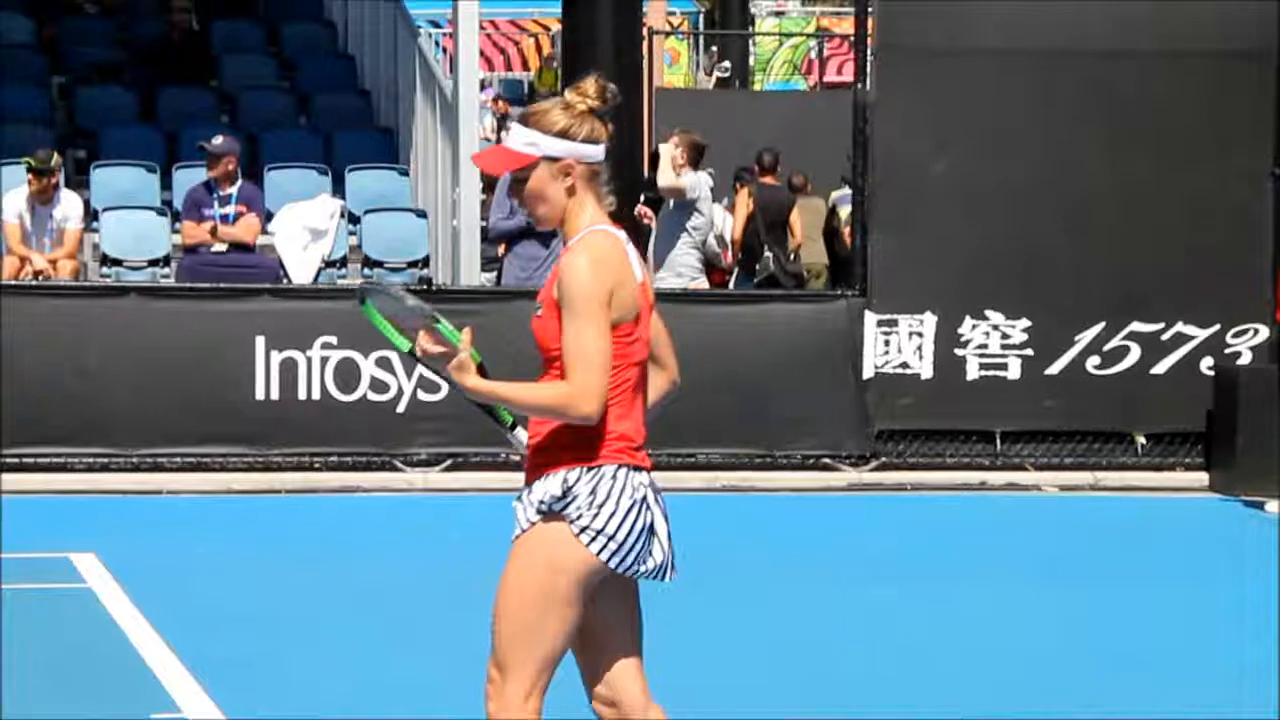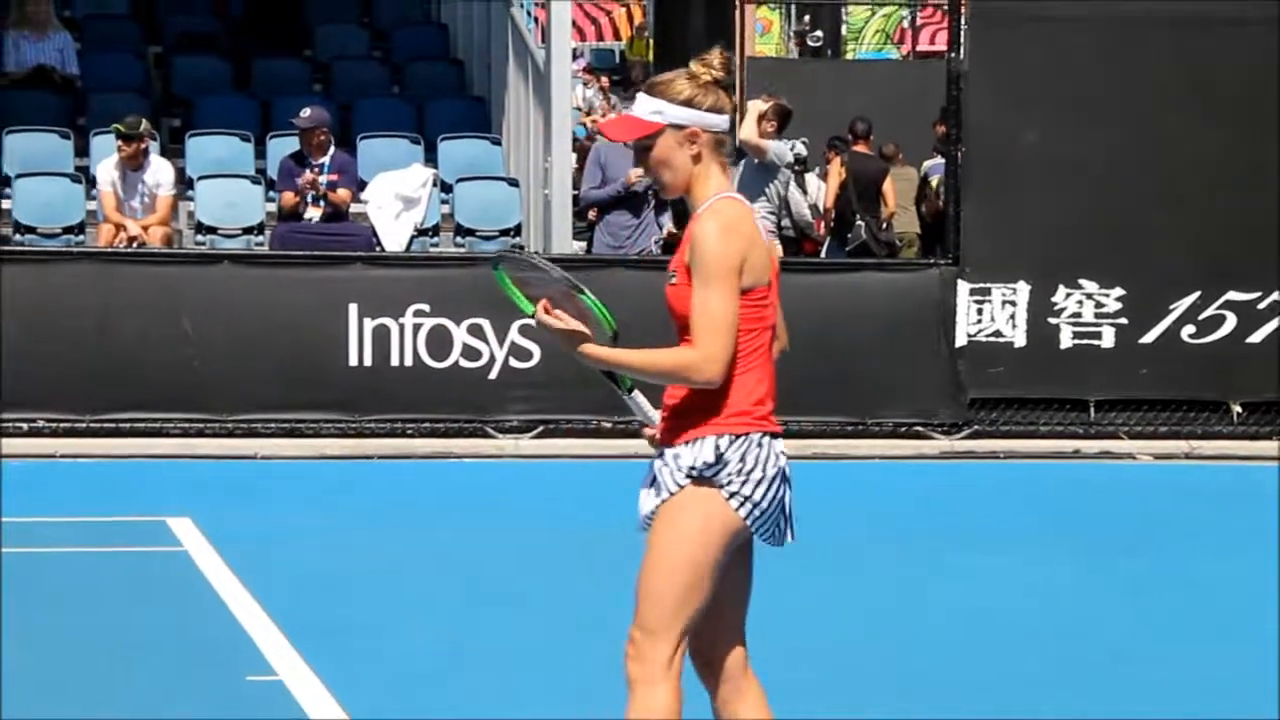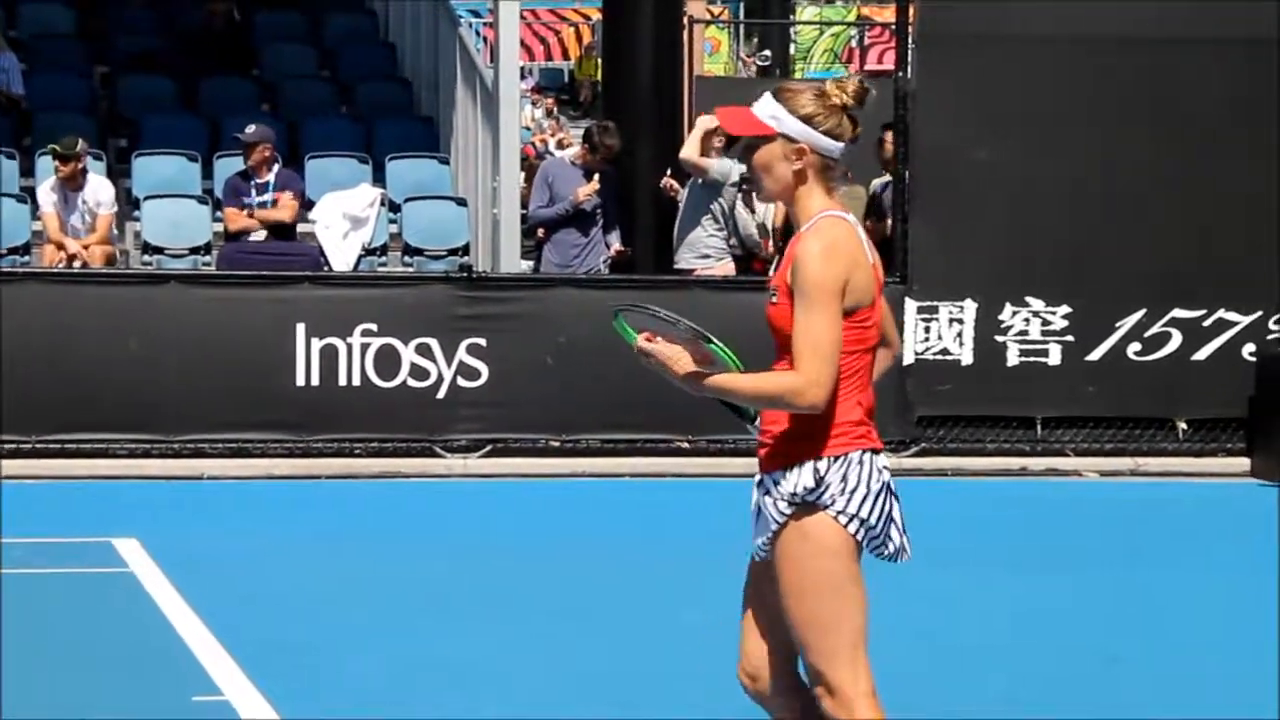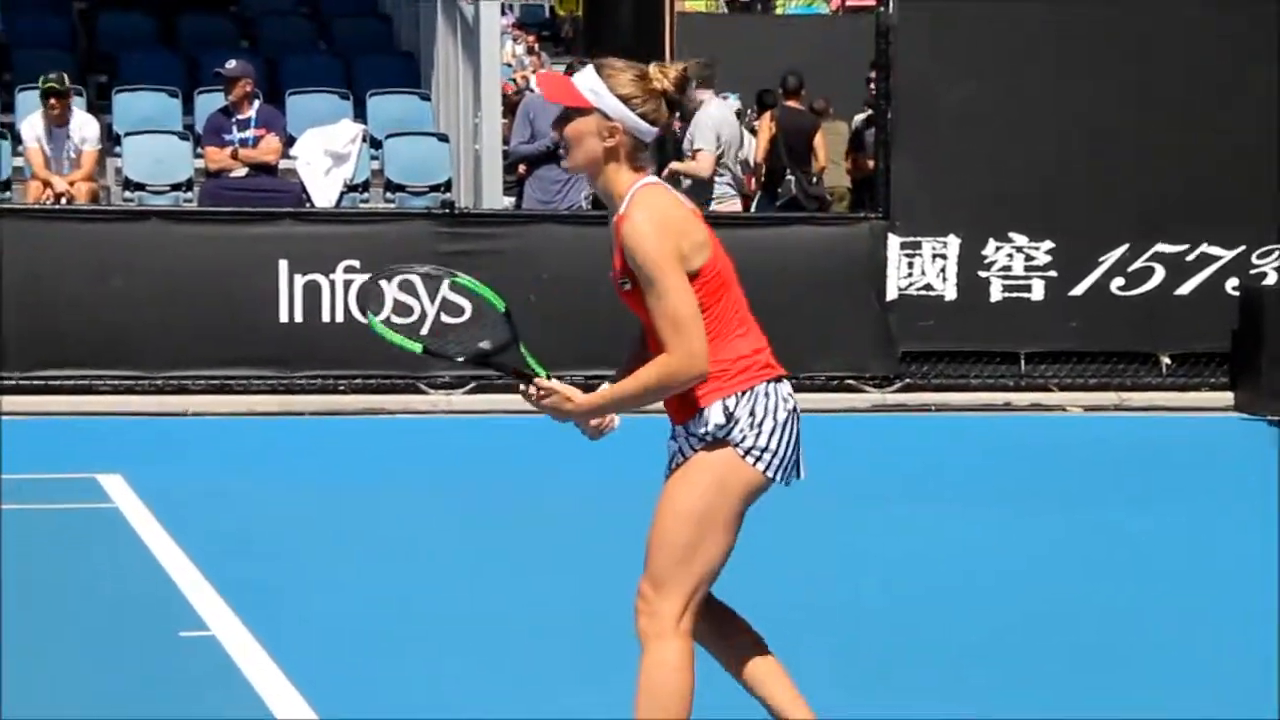
dt=1s
person 1, frame 1
left shoulder: (584, 261)
right shoulder: (616, 251)
left elbow: (584, 399)
right elbow: (663, 373)
left wrist: (472, 382)
right wrist: (613, 429)
left hip: (578, 493)
right hip: (610, 489)
person 1, frame 2
left shoulder: (715, 226)
right shoulder: (734, 220)
left elbow: (706, 363)
right elbow: (774, 340)
left wrist: (594, 351)
left hip: (716, 458)
right hip: (722, 455)
left knee: (649, 656)
right knee: (721, 661)
person 1, frame 3
left shoulder: (818, 246)
right shoulder: (839, 236)
left elbow: (810, 387)
right elbow: (885, 346)
left wrist: (696, 376)
left hip: (818, 478)
right hip: (810, 476)
person 1, frame 4
left shoulder: (645, 221)
right shoulder: (639, 207)
left elbow: (688, 363)
left wrist: (587, 403)
right wrist: (609, 396)
left hip: (734, 416)
right hip: (731, 415)
left knee: (659, 614)
right knee: (686, 606)
